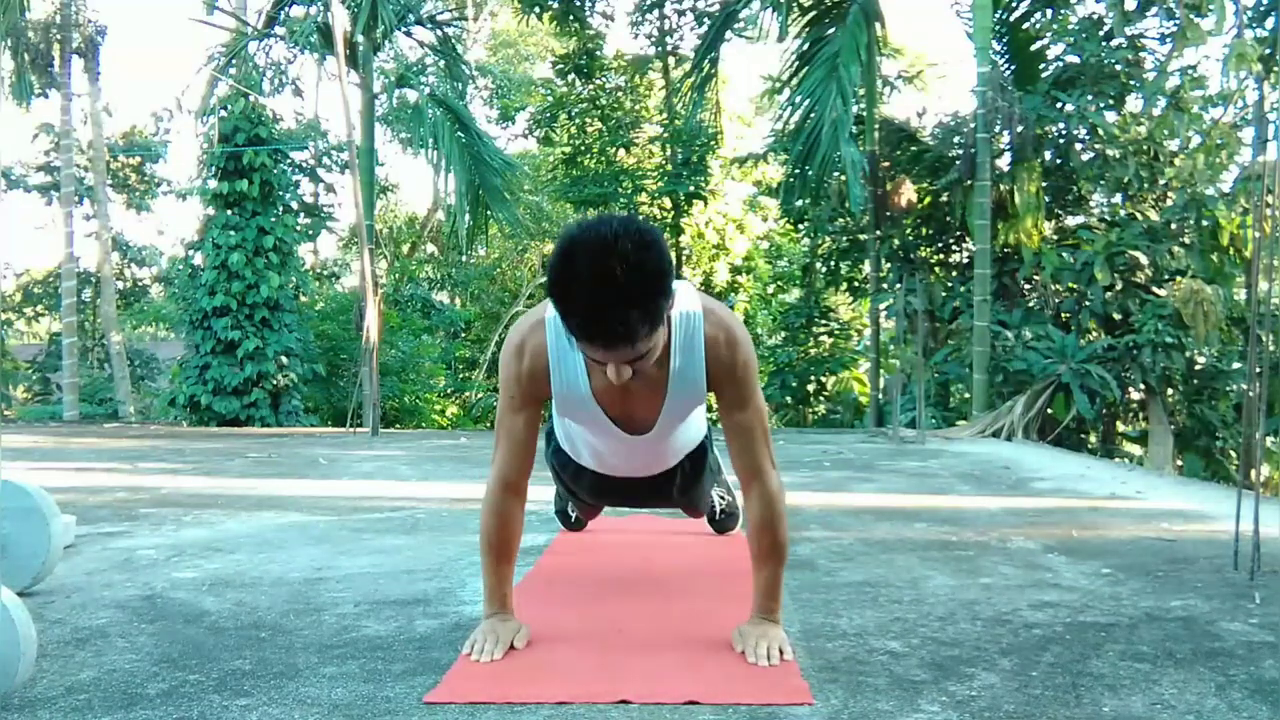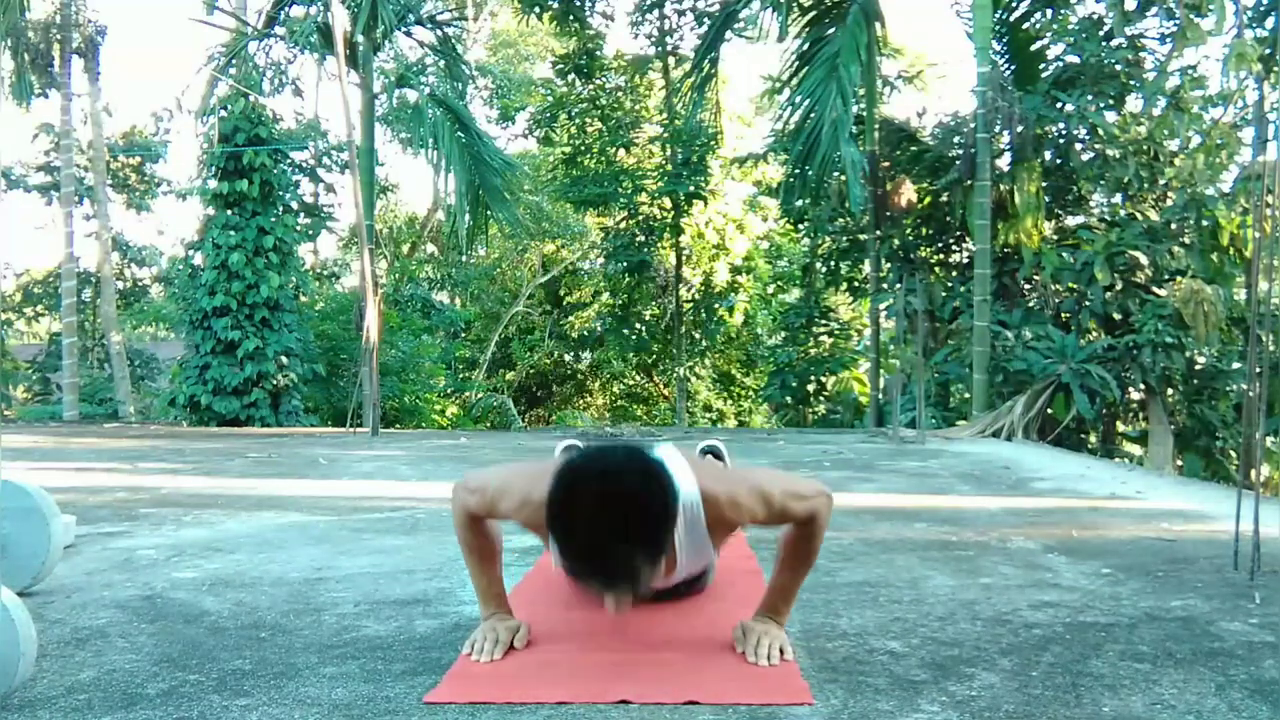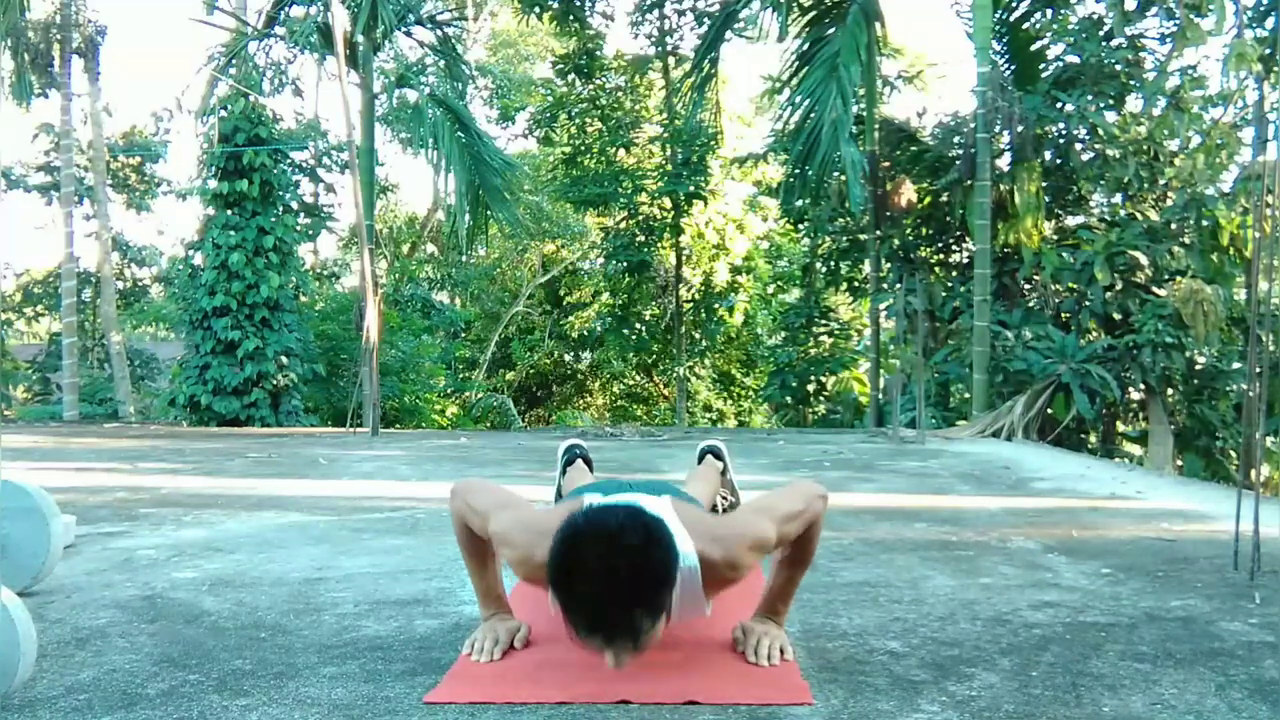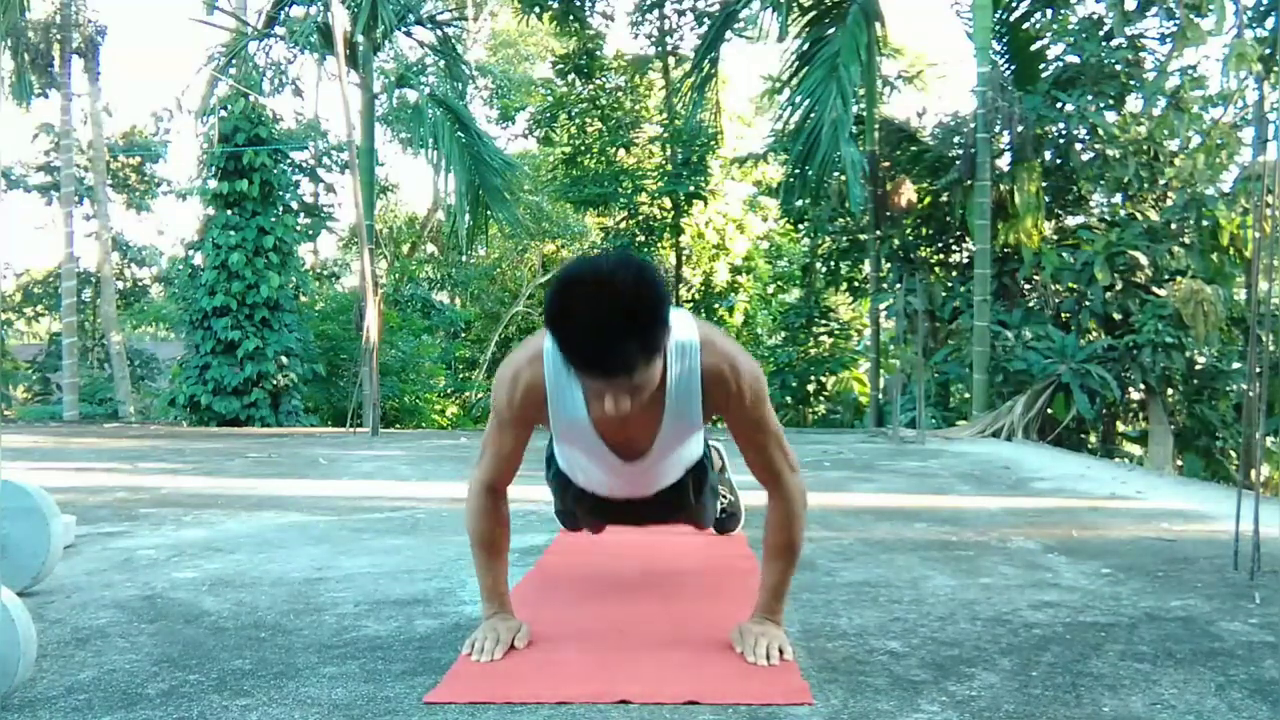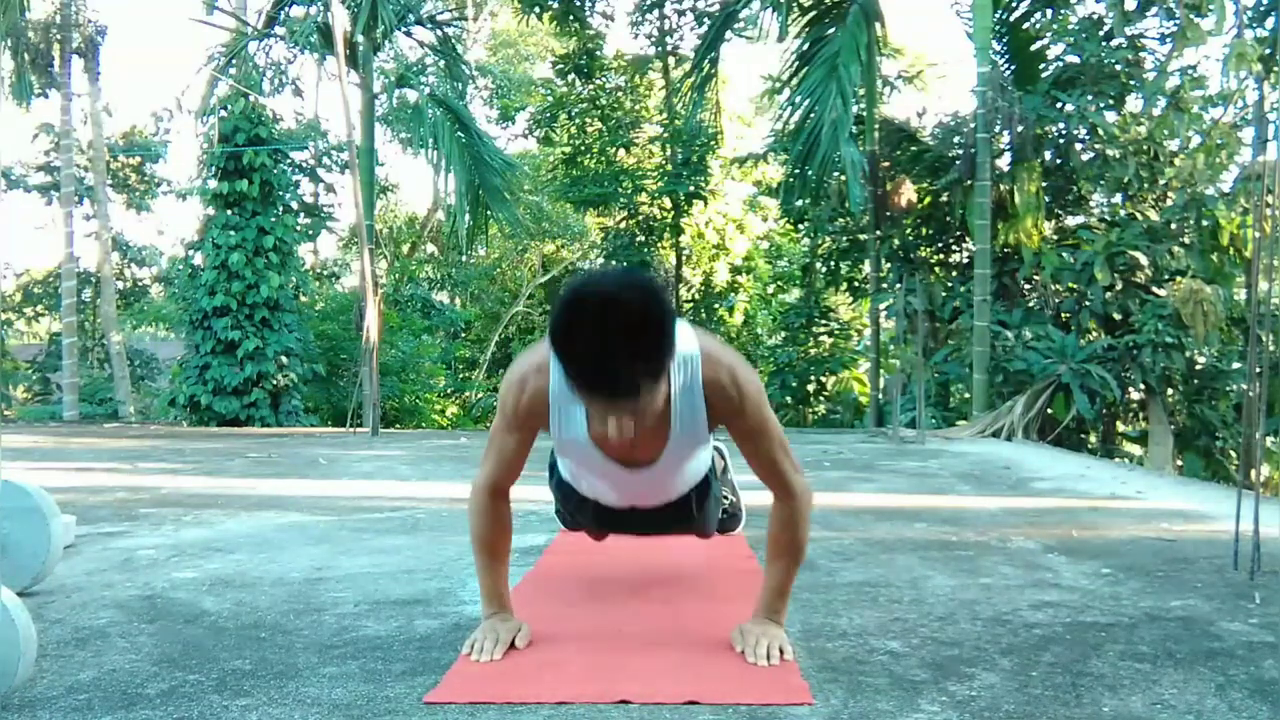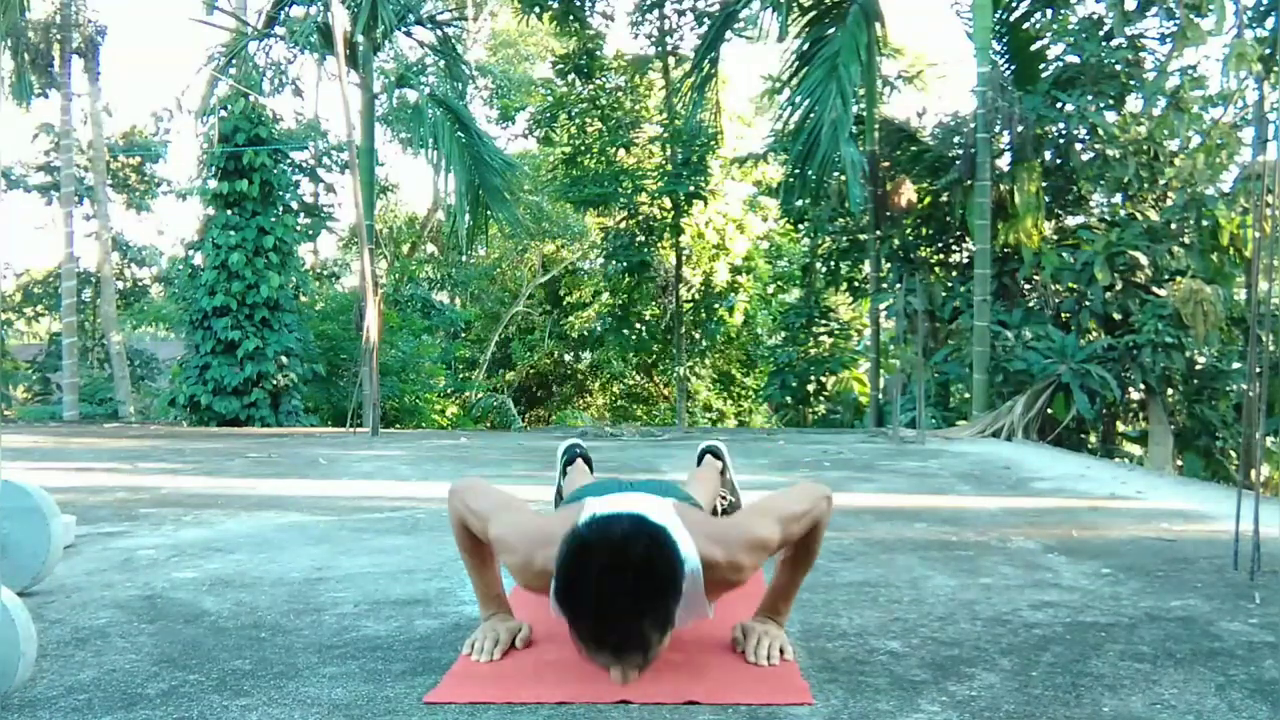
dt=0.5s
person 1, frame 1
left shoulder: (718, 335)
right shoulder: (531, 343)
left elbow: (760, 481)
right elbow: (508, 484)
left wrist: (765, 618)
right wrist: (497, 613)
left hip: (680, 462)
right hip: (581, 463)
left knee: (700, 508)
right knee: (578, 511)
left ankle: (715, 492)
right ankle: (575, 501)
person 1, frame 2
left shoulder: (720, 503)
right shoulder: (530, 497)
left elbow: (819, 501)
right elbow: (465, 497)
left wrist: (771, 617)
right wrist: (495, 613)
person 1, frame 3
left shoulder: (721, 553)
right shoulder: (532, 549)
left elbow: (814, 499)
right elbow: (461, 497)
left wrist: (770, 618)
right wrist: (494, 614)
left hip: (673, 504)
right hip: (589, 502)
left ankle: (711, 464)
right ankle: (574, 464)
person 1, frame 4
left shoulder: (720, 365)
right shoulder: (529, 372)
left elbow: (783, 485)
right elbow: (489, 486)
left wrist: (767, 618)
right wrist: (496, 612)
left hip: (679, 480)
right hip: (583, 486)
left knee: (708, 518)
right knee: (580, 524)
left ankle: (716, 469)
person 1, frame 5
left shoulder: (720, 376)
right shoulder: (533, 380)
left elbow: (790, 489)
right elbow: (491, 489)
left wrist: (769, 618)
right wrist: (496, 614)
left hip: (684, 493)
right hip: (586, 495)
left knee: (706, 527)
right knee: (584, 525)
person 1, frame 6
left shoulder: (722, 556)
right shoulder: (536, 557)
left elbow: (818, 499)
right elbow: (461, 495)
left wrist: (771, 617)
right wrist: (495, 613)
left hip: (672, 504)
right hip: (591, 503)
left ankle: (712, 465)
right ankle: (575, 465)
